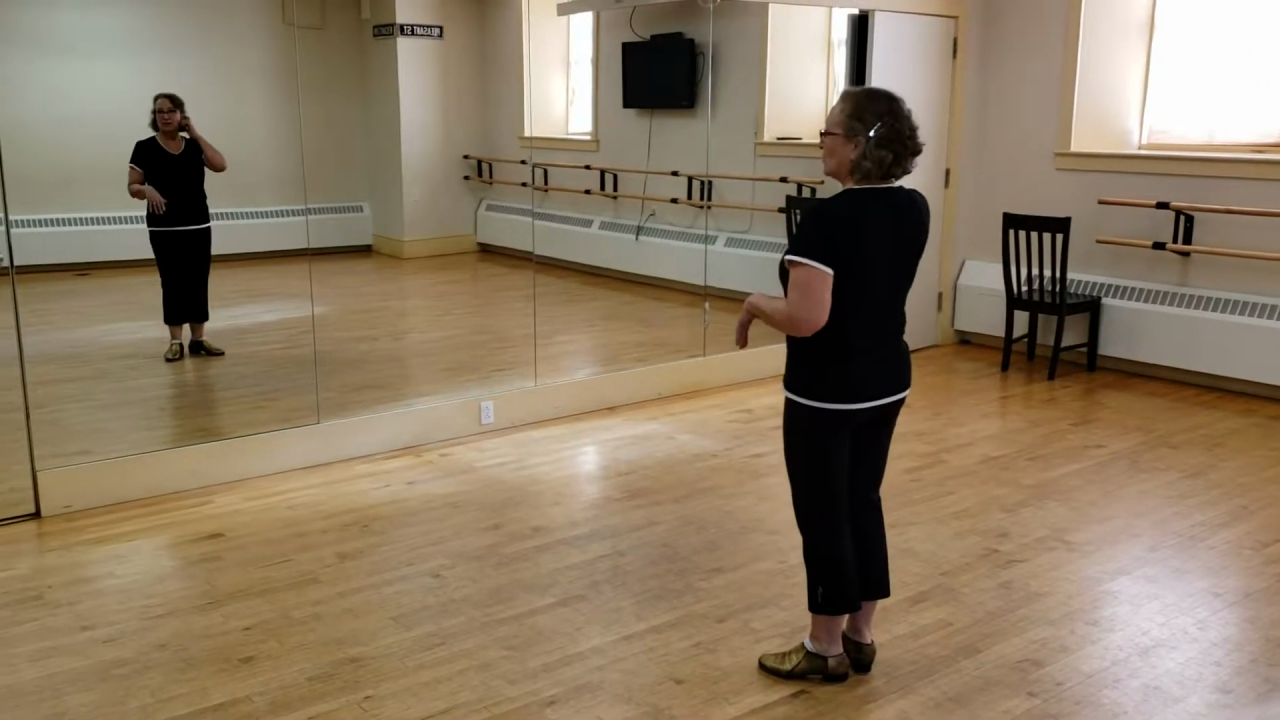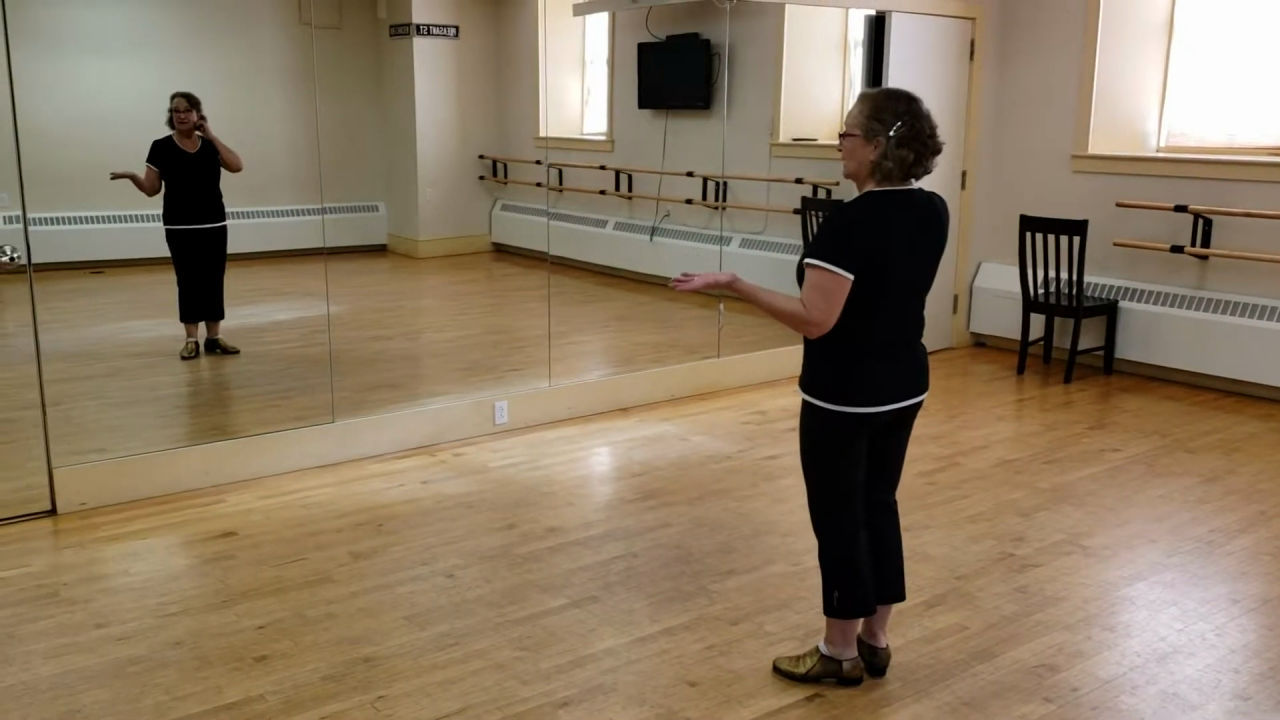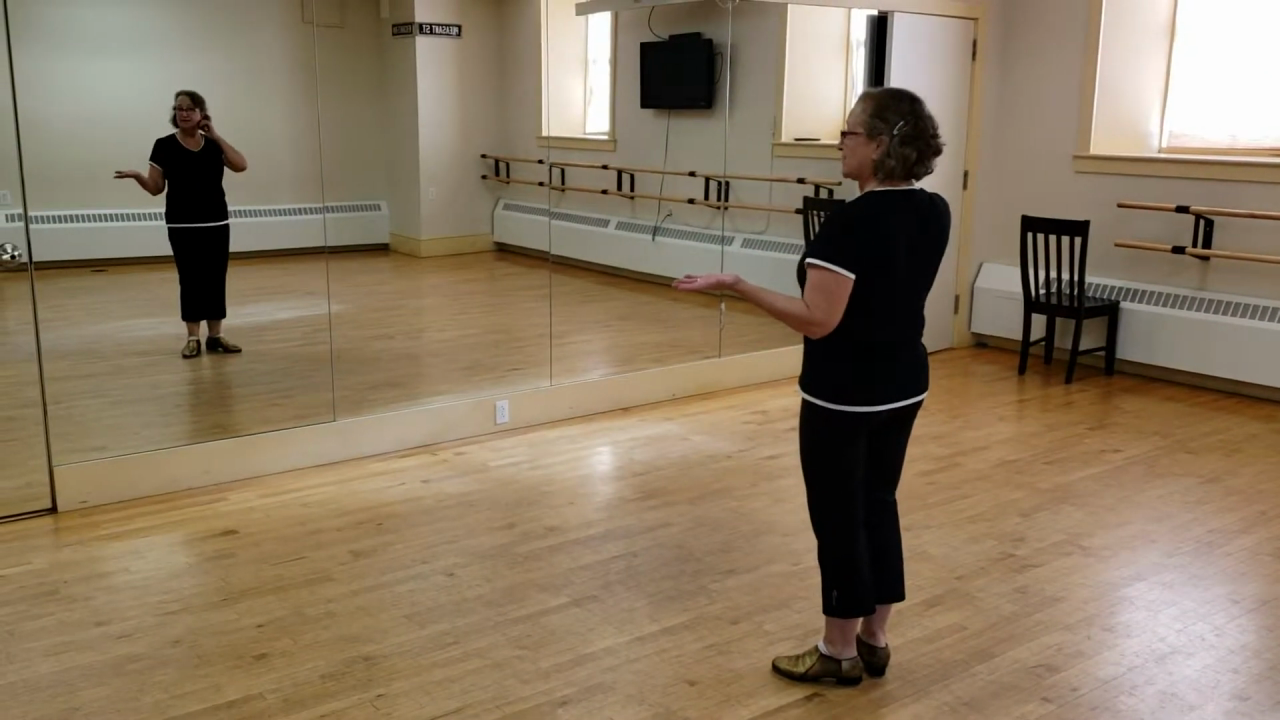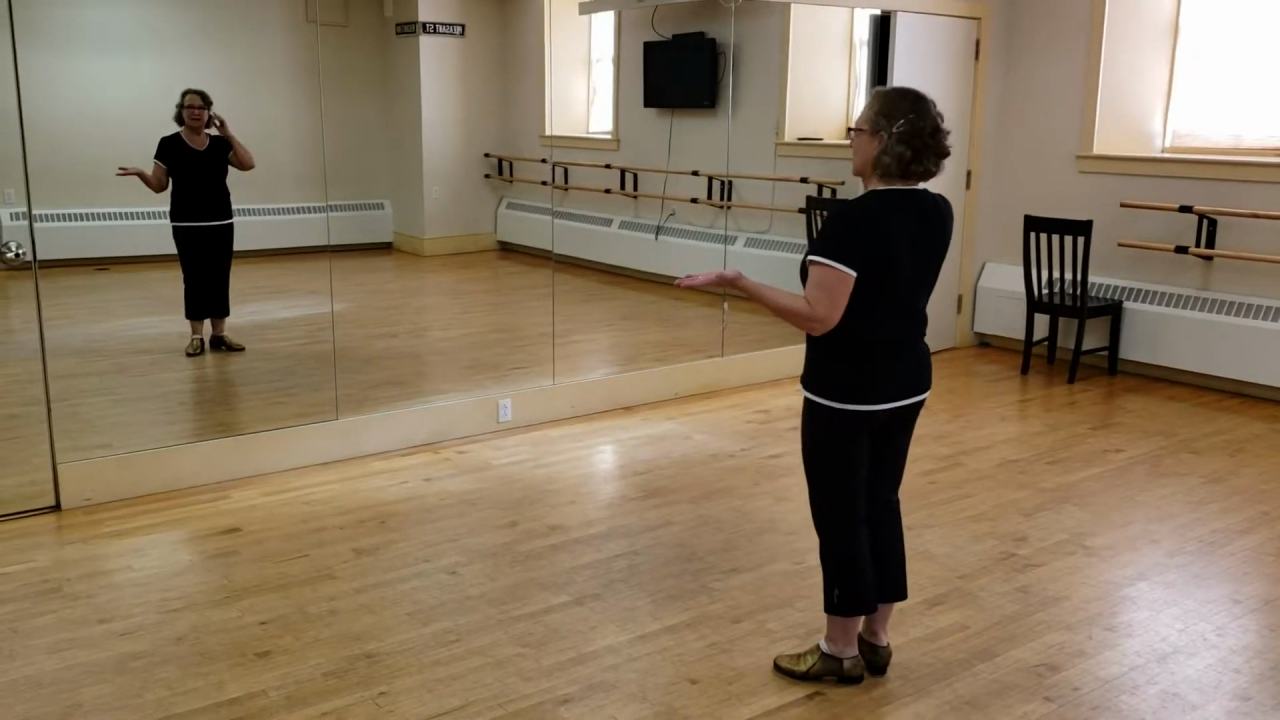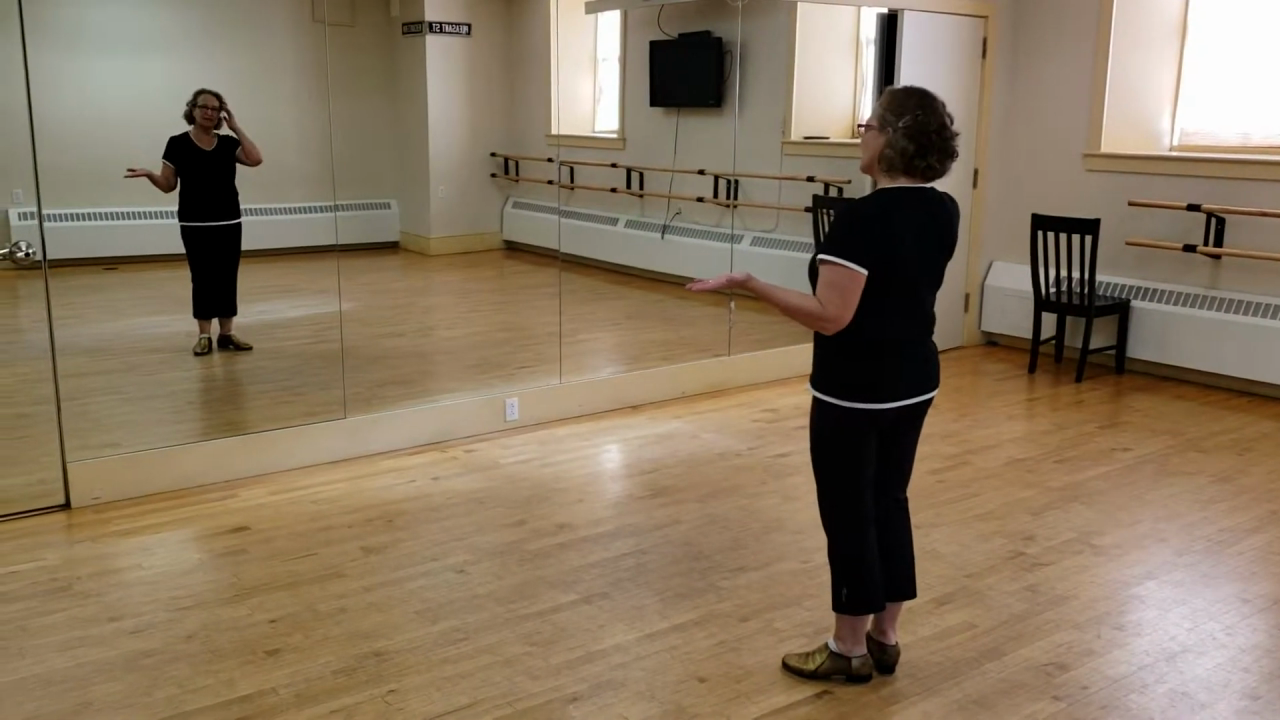
dt=0.5s
person 1, frame 1
left shoulder: (828, 218)
right shoulder: (913, 210)
left elbow: (804, 318)
left wrist: (755, 304)
left hip: (825, 394)
right hip: (887, 383)
left knee: (824, 516)
right knee: (862, 503)
left ankle: (825, 650)
right ankle: (860, 637)
person 1, frame 2
left shoulder: (852, 222)
right shoulder: (933, 212)
left elbow: (813, 318)
left wrist: (732, 283)
left hip: (844, 396)
right hip: (905, 386)
left knee: (839, 518)
right knee: (879, 507)
left ankle: (840, 653)
right ankle: (876, 641)
person 1, frame 3
left shoulder: (852, 222)
right shoulder: (933, 213)
left elbow: (817, 318)
left wrist: (736, 286)
left hip: (843, 395)
right hip: (903, 385)
left knee: (838, 517)
right knee: (878, 506)
left ankle: (839, 653)
right ankle: (875, 640)
person 1, frame 4
left shoulder: (855, 220)
right shoulder: (937, 214)
left elbow: (818, 315)
left wrist: (737, 282)
left hip: (845, 394)
right hip: (907, 386)
left knee: (840, 516)
right knee: (881, 505)
left ankle: (841, 651)
right ankle: (876, 639)
person 1, frame 5
left shoulder: (863, 217)
right shoulder: (943, 212)
left elbow: (830, 314)
left wrist: (749, 283)
left hip: (854, 393)
right hip: (915, 383)
left knee: (849, 515)
right knee: (889, 504)
left ankle: (850, 651)
right ankle: (885, 638)
person 2, frame 1
left shoulder: (194, 146)
right shoulder: (145, 148)
left elbow: (220, 165)
right elbow: (133, 187)
left wrist: (196, 135)
right wrist: (145, 190)
left hip: (198, 226)
right hip: (164, 229)
left knee: (198, 282)
right knee: (172, 283)
left ankle: (199, 338)
right ankle: (176, 341)
person 2, frame 2
left shoulder: (210, 146)
right shoulder: (161, 147)
left elbow: (236, 166)
right elbow: (151, 189)
left wrist: (211, 136)
right wrist: (133, 177)
left hip: (214, 224)
right hip: (180, 227)
left knee: (214, 280)
right knee: (188, 281)
left ankle: (214, 336)
right ankle: (191, 340)
person 2, frame 3
left shoulder: (213, 145)
right shoulder: (164, 146)
left elbow: (241, 165)
right elbow: (156, 187)
left wrist: (216, 136)
right wrist: (137, 176)
left hip: (216, 223)
right hip: (182, 225)
left knee: (216, 278)
right knee: (190, 279)
left ankle: (216, 335)
right ankle: (193, 338)
person 2, frame 4
left shoulder: (219, 144)
right shoulder: (169, 144)
left elbow: (248, 164)
right elbow: (159, 185)
left wrist: (229, 135)
right wrist: (140, 173)
left hip: (221, 222)
right hip: (187, 224)
left knee: (220, 278)
right knee: (194, 278)
left ankle: (219, 334)
right ankle: (196, 337)
person 2, frame 5
left shoulder: (228, 143)
right shoulder: (178, 144)
left elbow: (255, 159)
right elbow: (168, 185)
left wrist: (235, 127)
right wrist: (149, 175)
left hip: (229, 221)
right hip: (195, 224)
left knee: (228, 277)
right knee: (202, 278)
left ankle: (227, 333)
right ankle: (204, 336)
